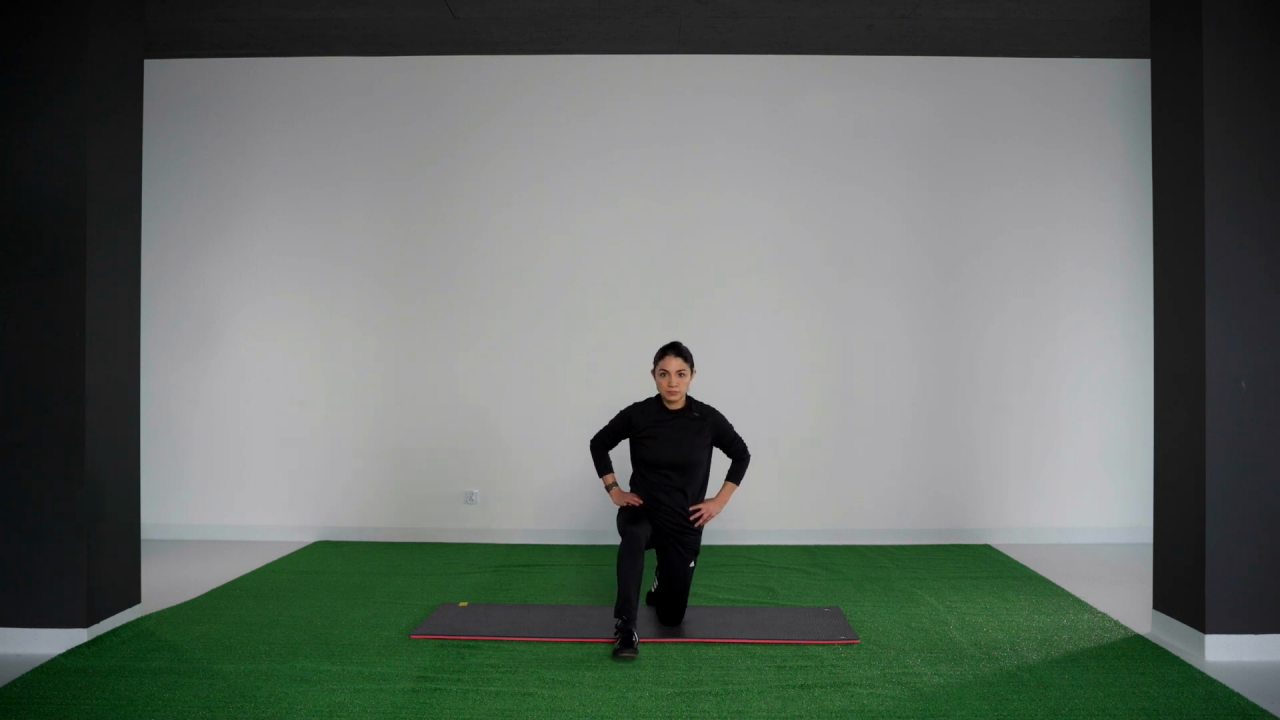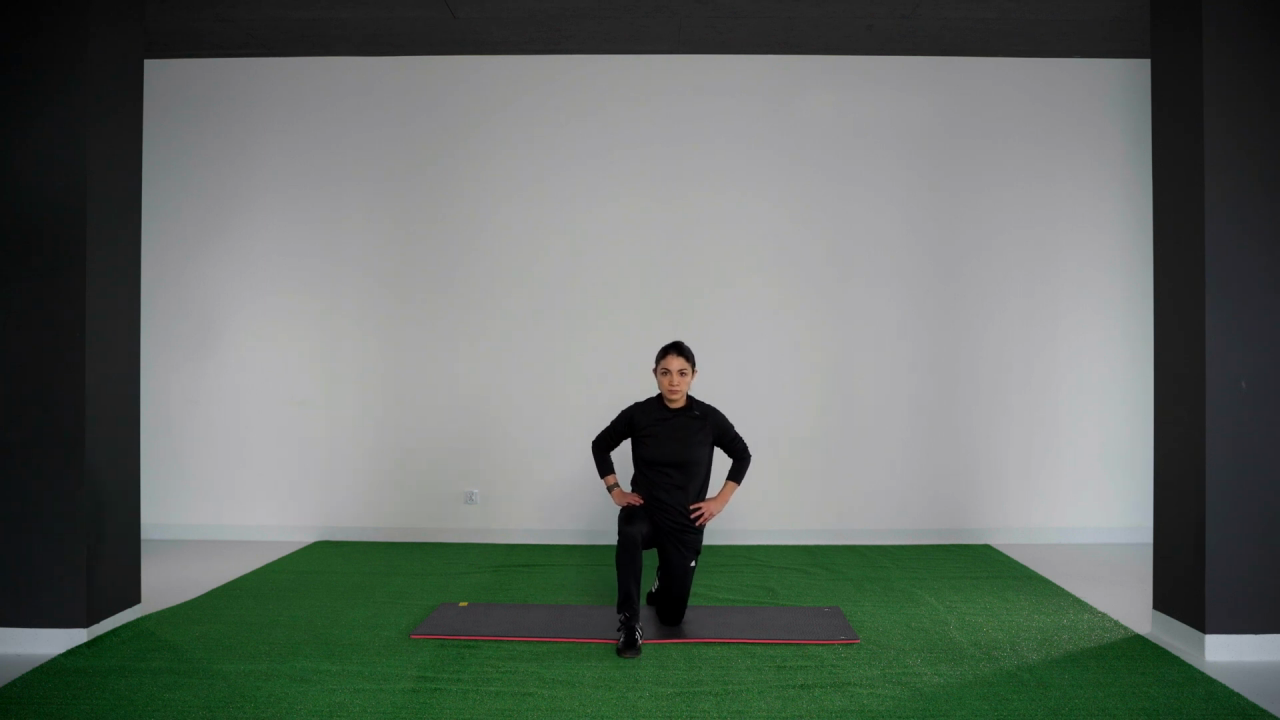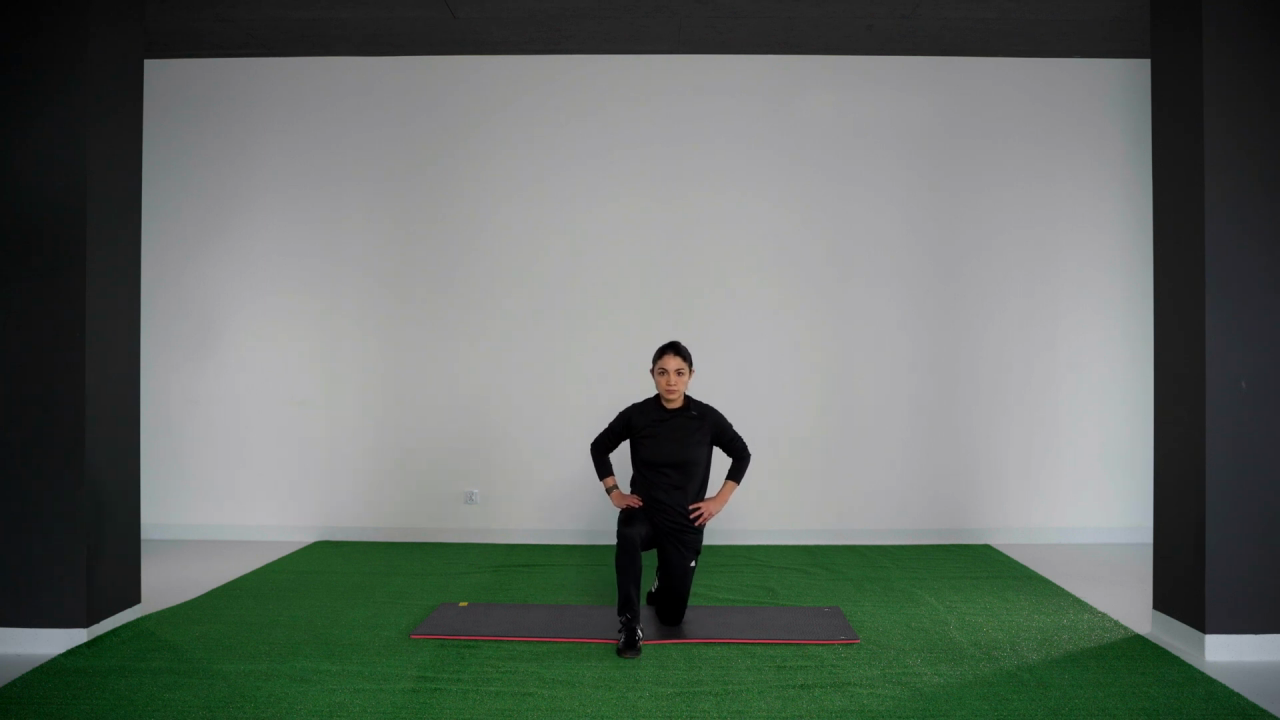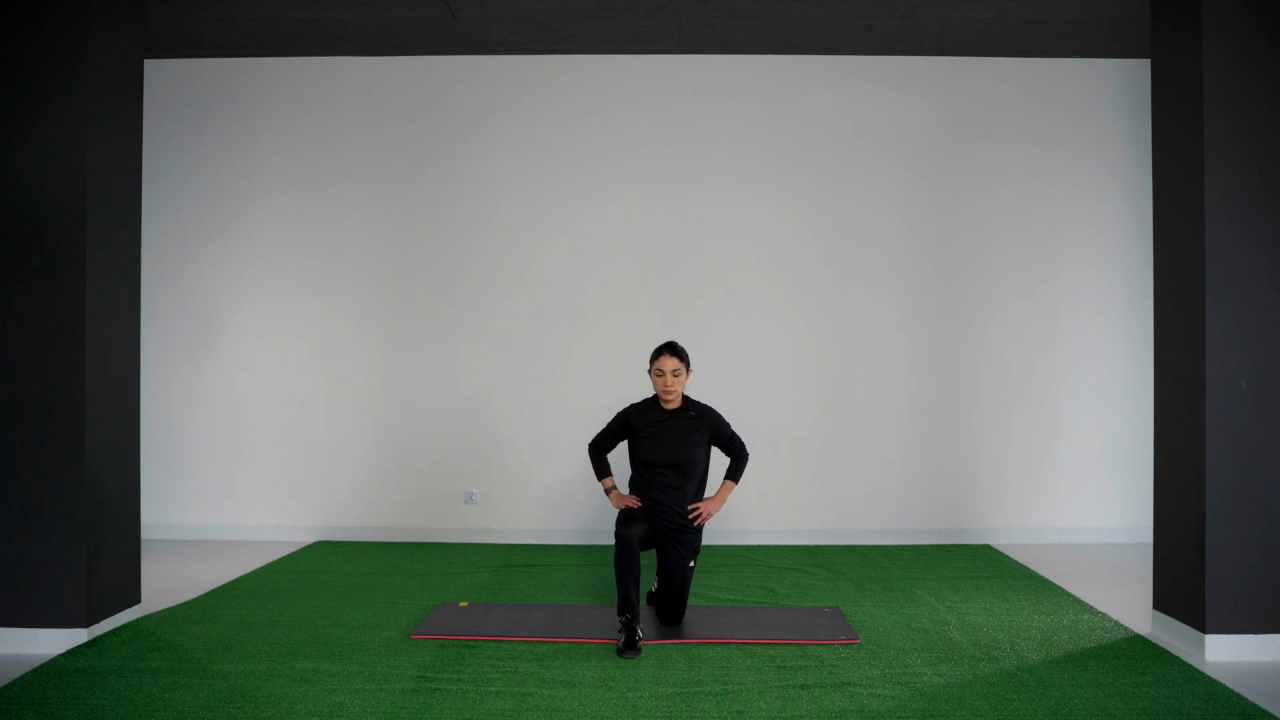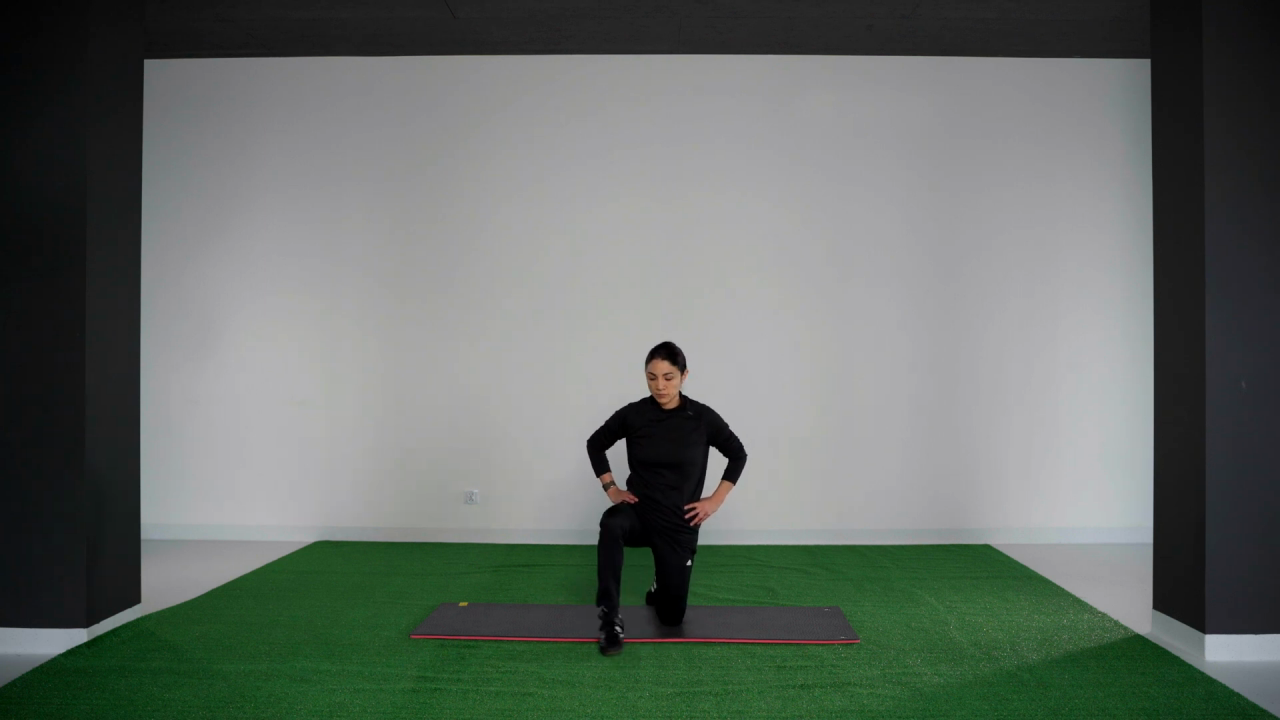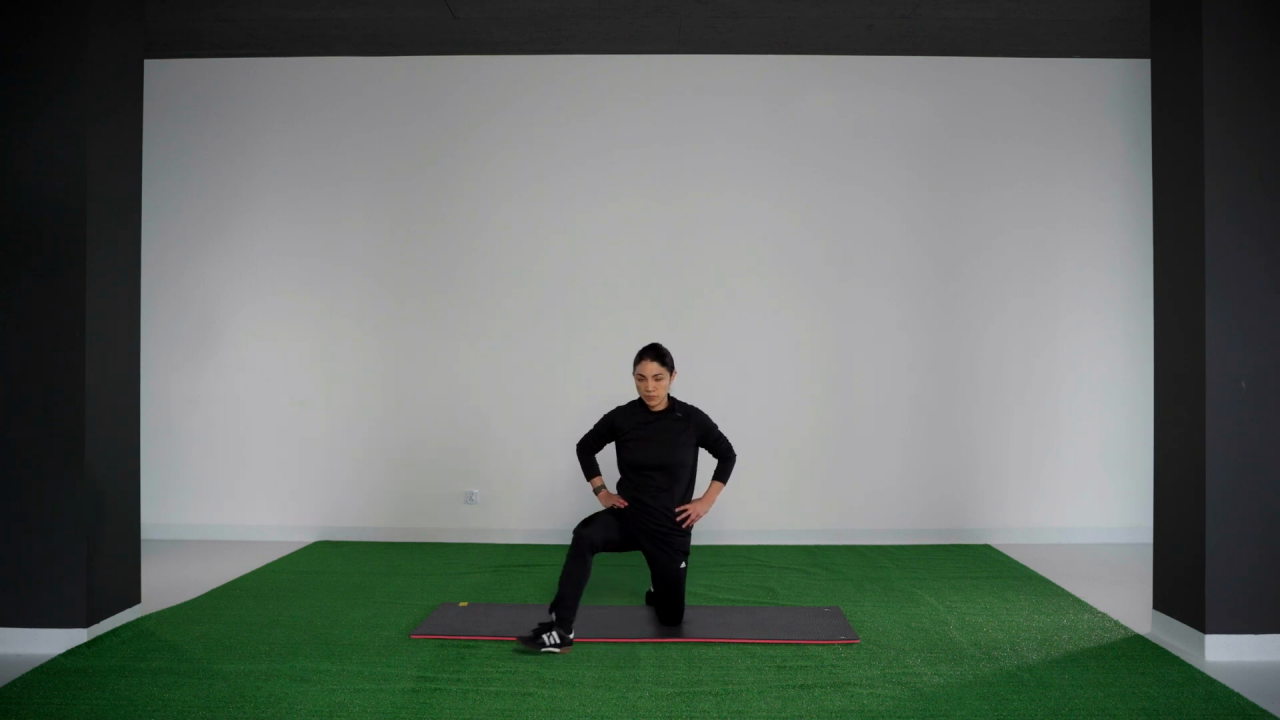
dt=0.2s
person 1, frame 1
left shoulder: (708, 418)
right shoulder: (637, 414)
left elbow: (741, 455)
right elbow: (598, 444)
left wrist: (720, 501)
right wrist: (614, 490)
left hip: (685, 522)
right hip: (642, 511)
left knee: (671, 615)
right knee: (633, 535)
left ankle: (662, 583)
right ankle: (625, 626)
person 1, frame 2
left shoulder: (709, 418)
right shoulder: (638, 413)
left elbow: (742, 455)
right elbow: (600, 445)
left wrist: (721, 499)
right wrist: (615, 491)
left hip: (685, 522)
right hip: (644, 511)
left knee: (671, 616)
right knee: (629, 532)
left ankle: (663, 584)
right ankle: (629, 623)
person 1, frame 3
left shoulder: (706, 417)
right shoulder: (636, 414)
left elbow: (741, 454)
right elbow: (599, 447)
left wrist: (720, 499)
right wrist: (614, 492)
left hip: (685, 522)
right hip: (643, 512)
left knee: (671, 616)
right knee: (628, 534)
left ankle: (663, 582)
right ankle: (630, 624)
person 1, frame 4
left shoulder: (705, 417)
right shoulder: (634, 415)
left elbow: (740, 453)
right elbow: (597, 447)
left wrist: (719, 499)
right wrist: (612, 493)
left hip: (683, 523)
right hip: (642, 513)
left knee: (671, 616)
right knee: (626, 534)
left ankle: (662, 583)
right ankle: (630, 625)
person 1, frame 5
left shoulder: (702, 418)
right shoulder: (633, 414)
left elbow: (736, 455)
right elbow: (596, 443)
left wrist: (714, 499)
right wrist: (611, 488)
left hip: (678, 521)
right hip: (639, 508)
left knee: (671, 616)
right knee: (613, 523)
left ankle: (662, 584)
right ankle: (610, 621)
person 1, frame 6
left shoulder: (692, 419)
right shoulder: (621, 417)
left elbow: (727, 455)
right elbow: (585, 447)
left wrist: (707, 501)
right wrist: (601, 492)
left hip: (671, 526)
right hip: (628, 517)
left knee: (671, 617)
right knee: (586, 535)
left ankle: (662, 585)
right ankle: (560, 630)
